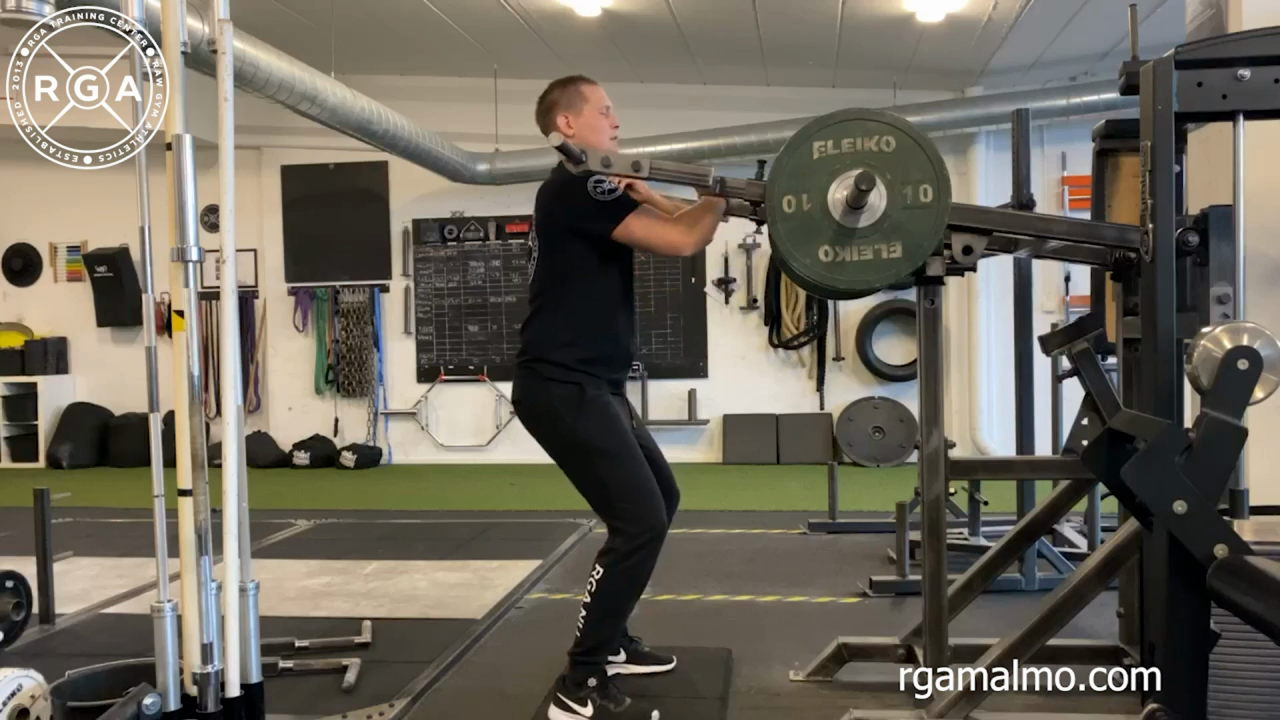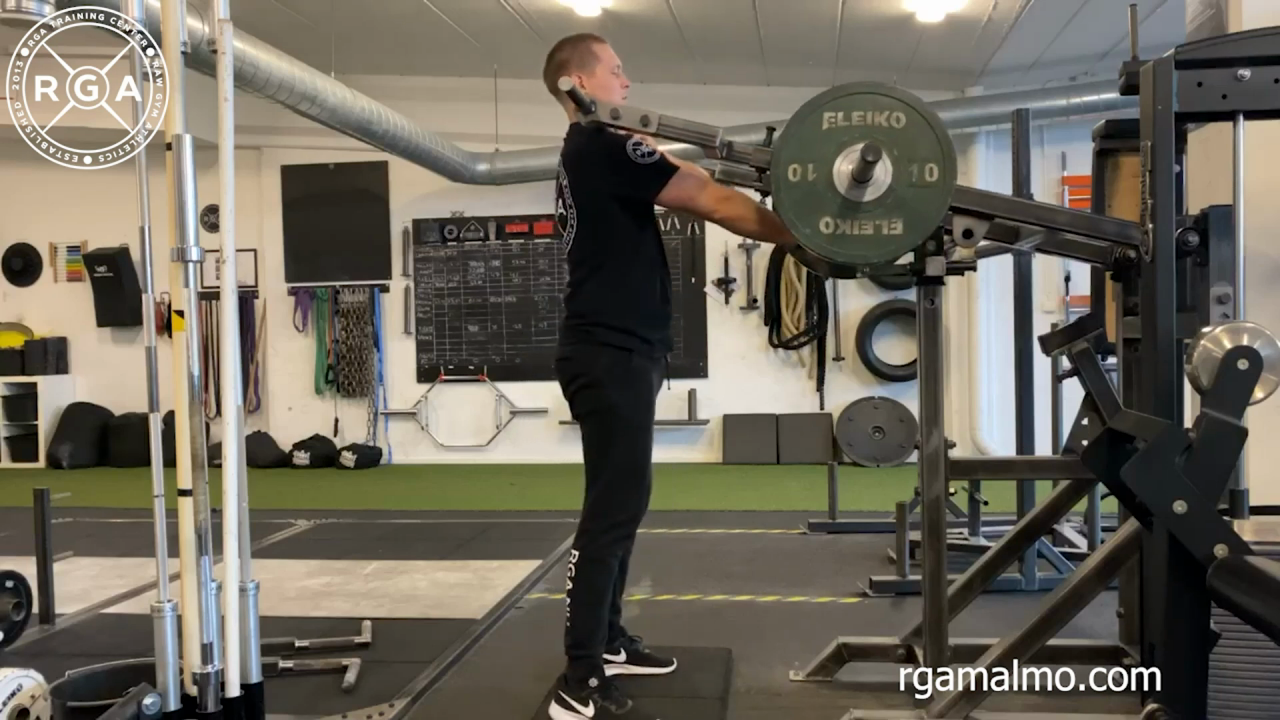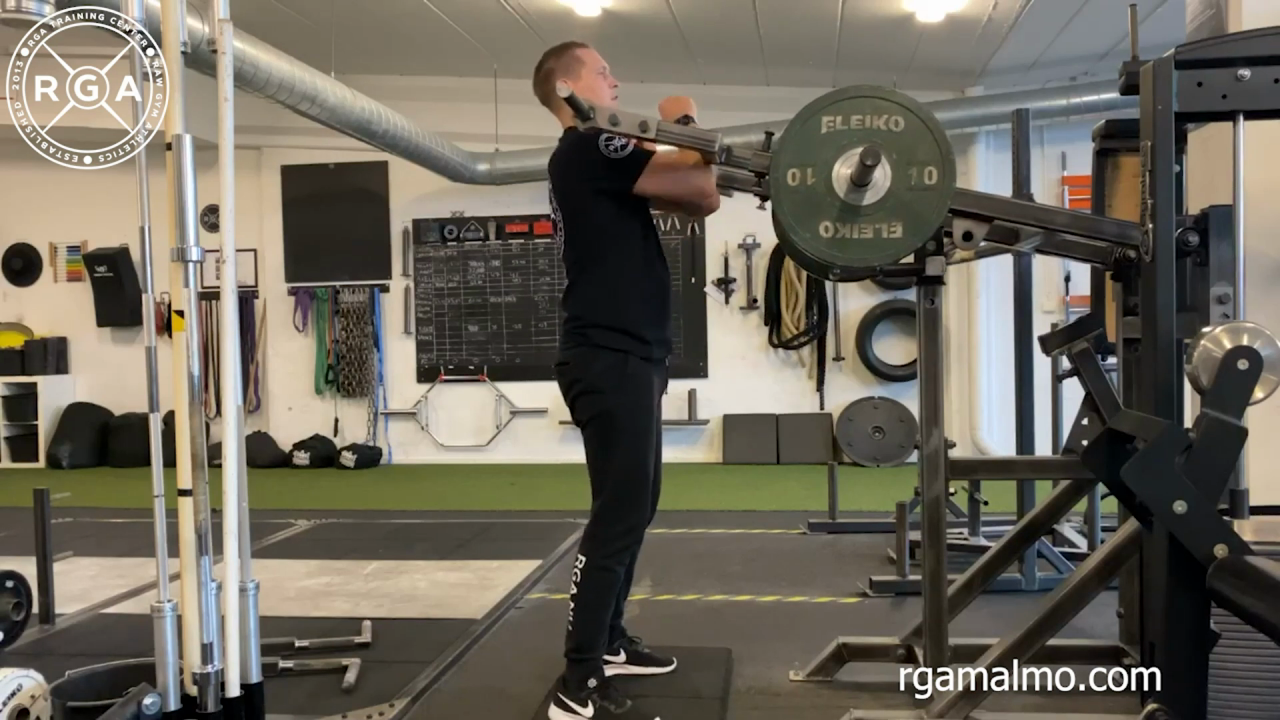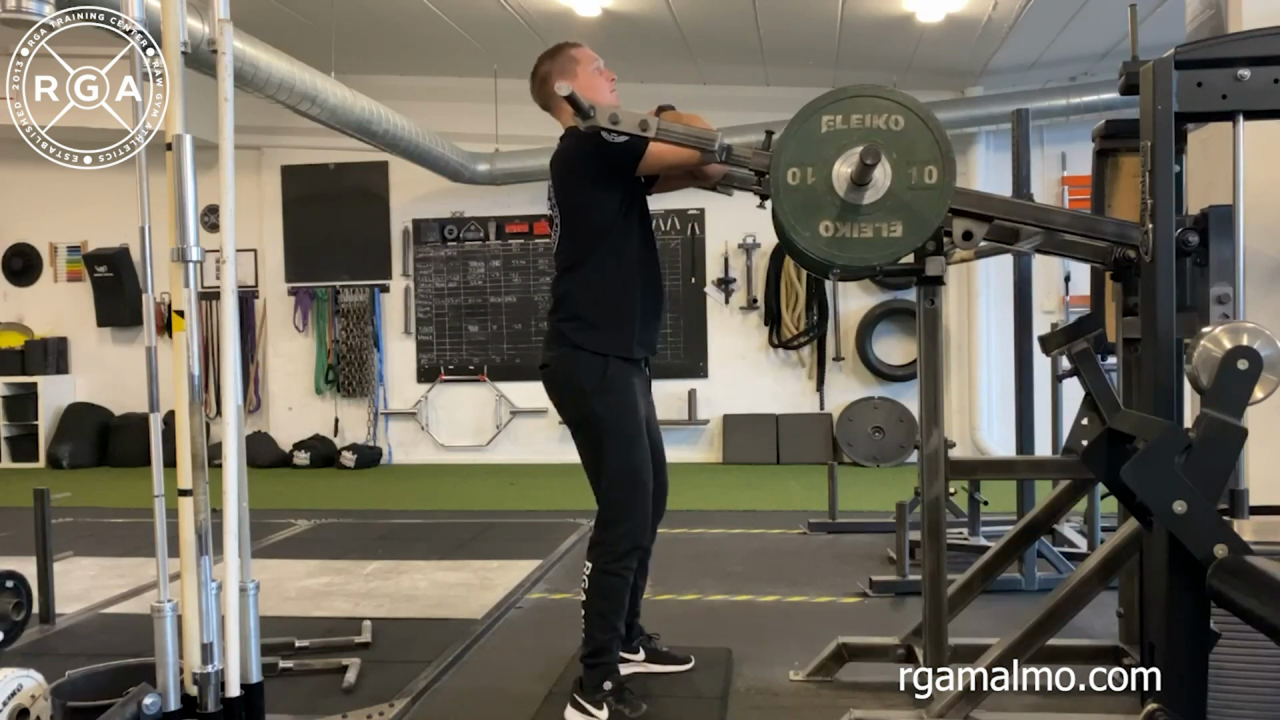
dt=1s
person 1, frame 1
left shoulder: (591, 189)
right shoulder: (575, 188)
left elbow: (677, 226)
right elbow: (681, 241)
left wrist: (647, 198)
right wrist: (720, 198)
left hip: (591, 384)
right hip: (562, 387)
left knee: (658, 501)
right knee: (640, 522)
left ankle: (609, 642)
person 1, frame 2
left shoulder: (593, 151)
right shoulder: (603, 148)
left elbow: (694, 183)
right elbow: (717, 205)
left wrist: (653, 152)
right wrist: (803, 238)
left hip: (615, 351)
right hip: (610, 355)
left knee: (622, 504)
right knee: (611, 512)
left ankle: (606, 642)
person 1, frame 3
left shoulder: (605, 159)
right shoulder: (588, 151)
left elbow: (703, 199)
right elbow: (701, 185)
left wrist: (667, 145)
right wrist: (684, 125)
left hip: (628, 356)
right hip: (608, 360)
left knee: (632, 508)
right knee: (619, 515)
left ankle: (607, 641)
person 1, frame 4
left shoulder: (604, 158)
right shoulder: (590, 147)
left elbow: (699, 169)
right elbow: (701, 148)
left wrist: (705, 159)
right wrist: (672, 121)
left hip: (615, 358)
right hip: (591, 361)
left knee: (647, 501)
right knee: (625, 516)
left ankle: (626, 640)
